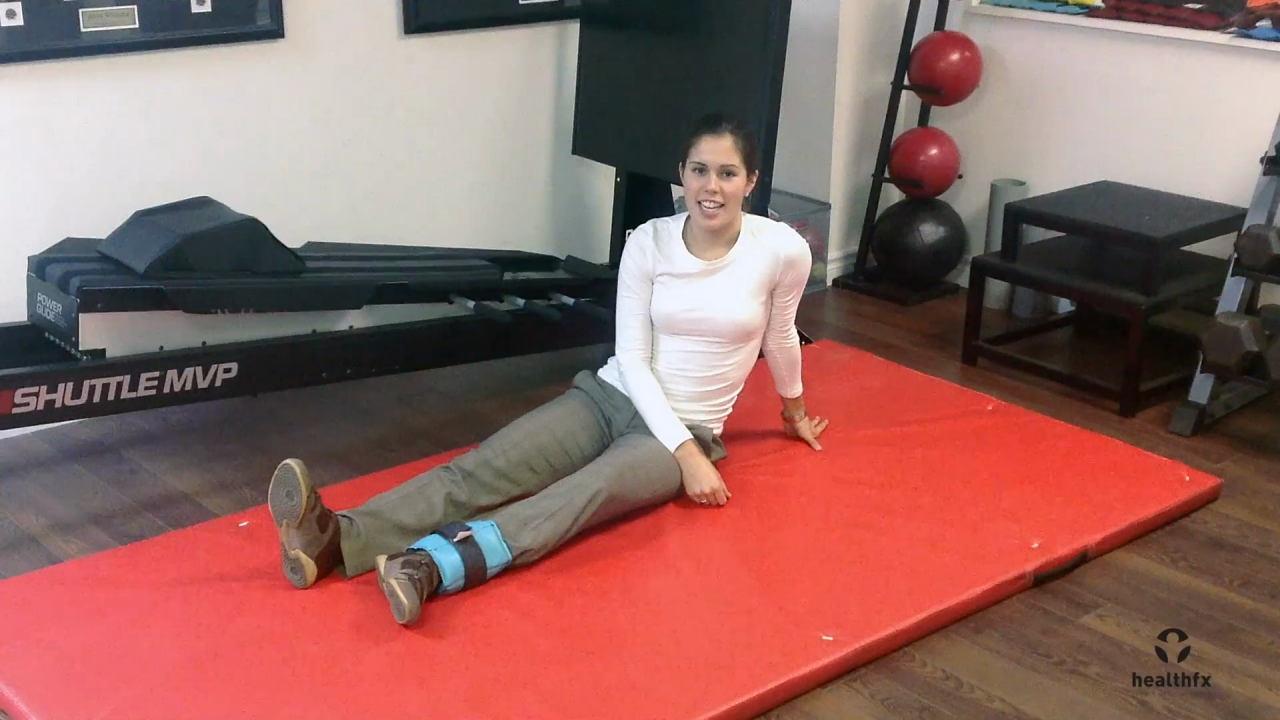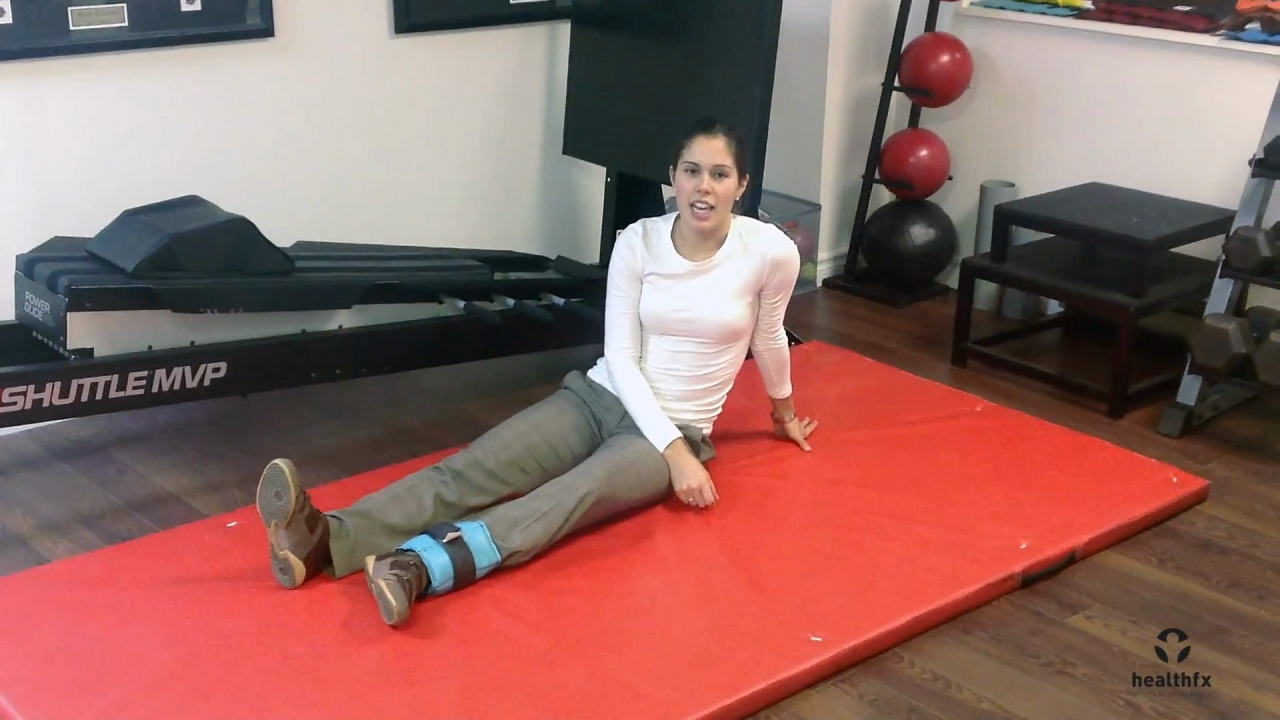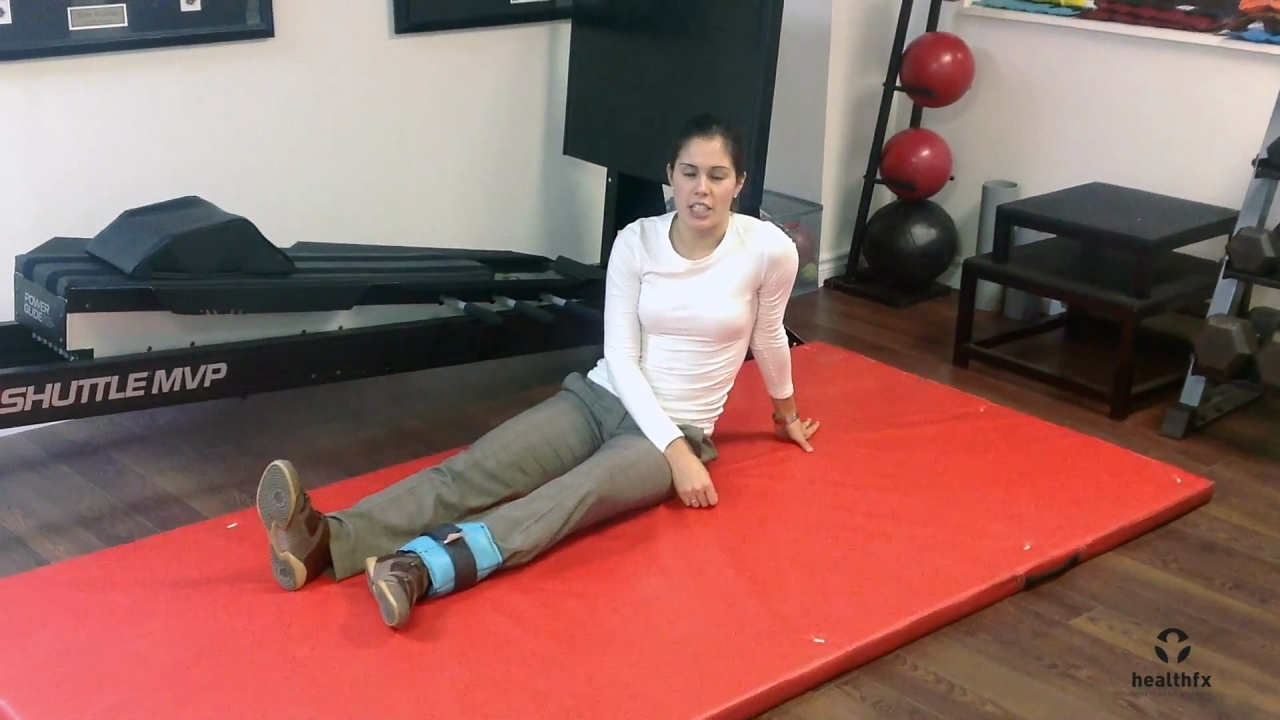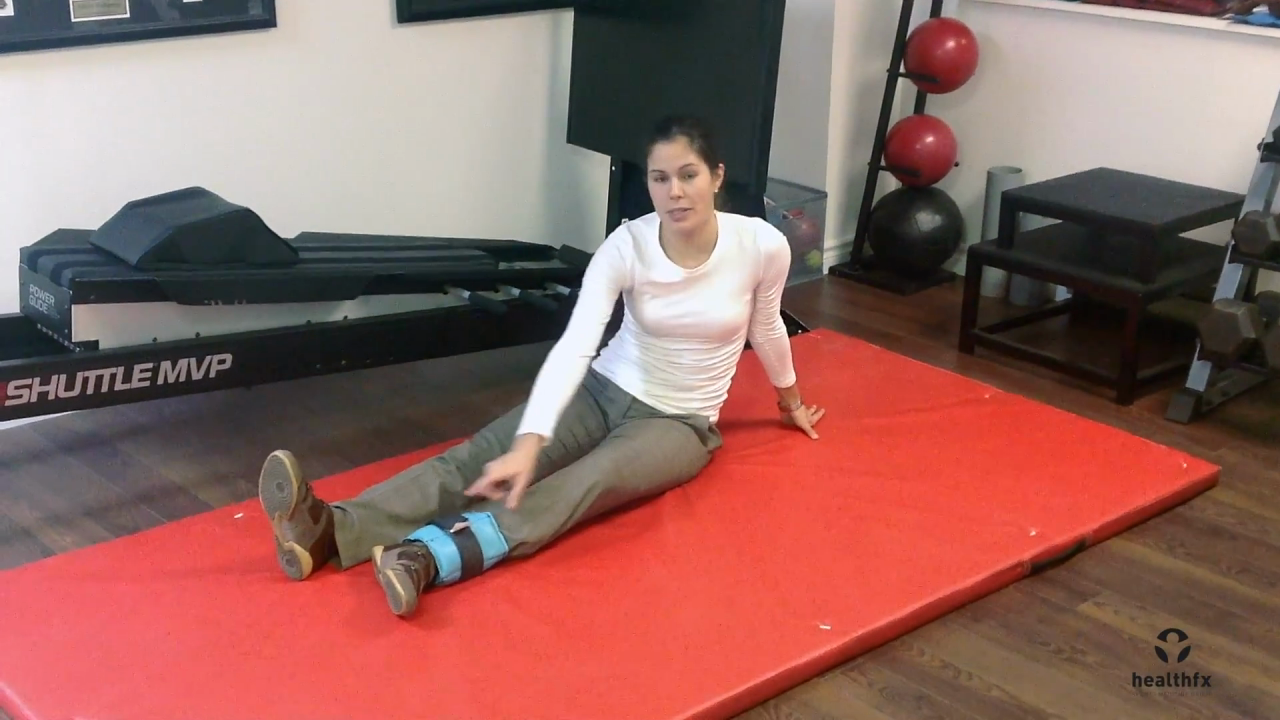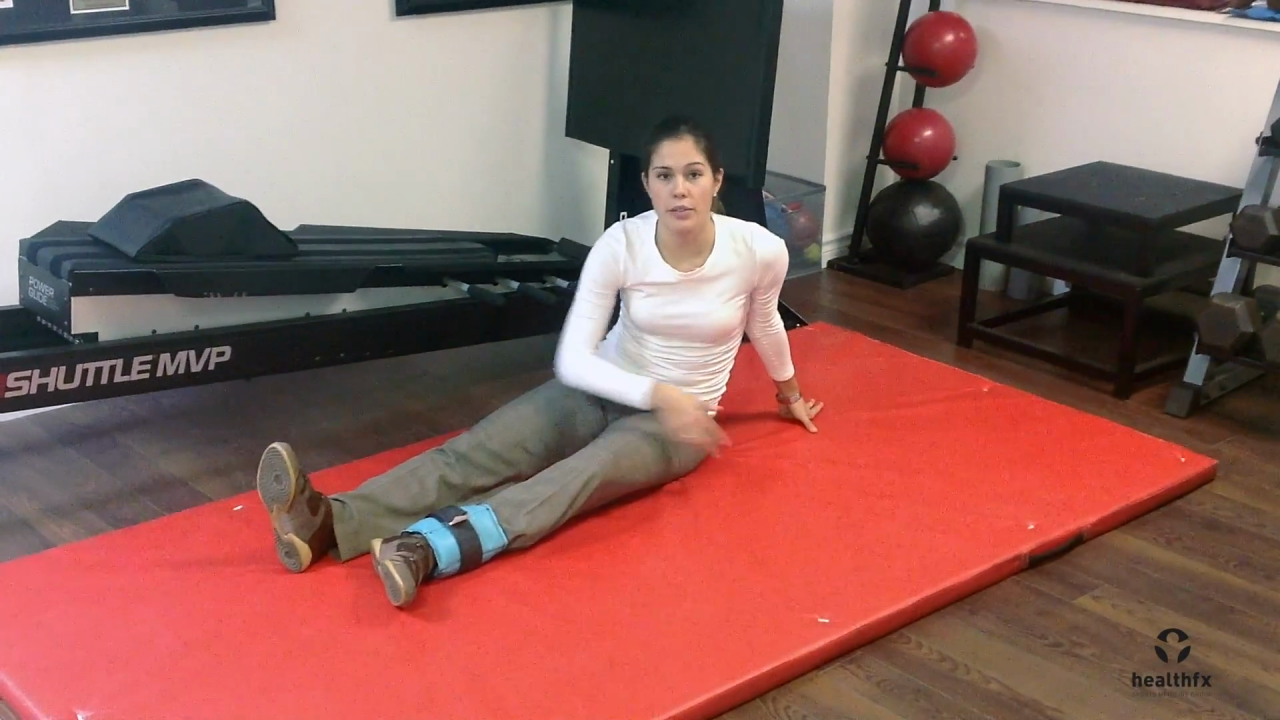
dt=1s
person 1, frame 1
left shoulder: (783, 250)
right shoulder: (649, 240)
left elbow: (779, 336)
right elbow: (631, 358)
left wrist: (794, 410)
right wrist: (685, 454)
left hip: (689, 428)
right hip: (609, 395)
left knee: (592, 490)
right knee: (484, 467)
left ankle: (432, 564)
right ankle: (337, 537)
person 1, frame 2
left shoulder: (771, 252)
right shoulder: (638, 240)
left elbow: (768, 338)
right elbow: (621, 358)
left wrist: (784, 411)
right wrist: (674, 452)
left hip: (679, 428)
right hip: (599, 395)
left knee: (583, 489)
right knee: (472, 467)
left ankle: (421, 566)
right ankle: (325, 537)
person 1, frame 3
left shoulder: (769, 249)
right shoulder: (636, 240)
left elbow: (769, 337)
right elbow: (621, 358)
left wrist: (786, 412)
right wrist: (673, 453)
left hip: (680, 429)
right hip: (600, 397)
left knee: (583, 490)
right knee: (475, 468)
left ankle: (422, 567)
right ankle: (326, 539)
person 1, frame 4
left shoulder: (763, 246)
right shoulder: (626, 246)
left elbow: (766, 328)
right elbow: (573, 347)
left wrist: (789, 400)
right wrist: (529, 442)
left hip: (679, 425)
right hip: (607, 391)
left knee: (594, 478)
right knee: (478, 458)
left ankle: (430, 556)
right ankle: (329, 528)
person 1, frame 5
left shoulder: (760, 251)
right shoulder: (620, 246)
left elbow: (764, 324)
right elbow: (572, 360)
left wrist: (788, 393)
right wrist: (659, 393)
left hip: (680, 417)
right hip: (608, 392)
left knee: (592, 471)
right knee: (476, 450)
left ankle: (427, 549)
right ankle: (327, 521)
